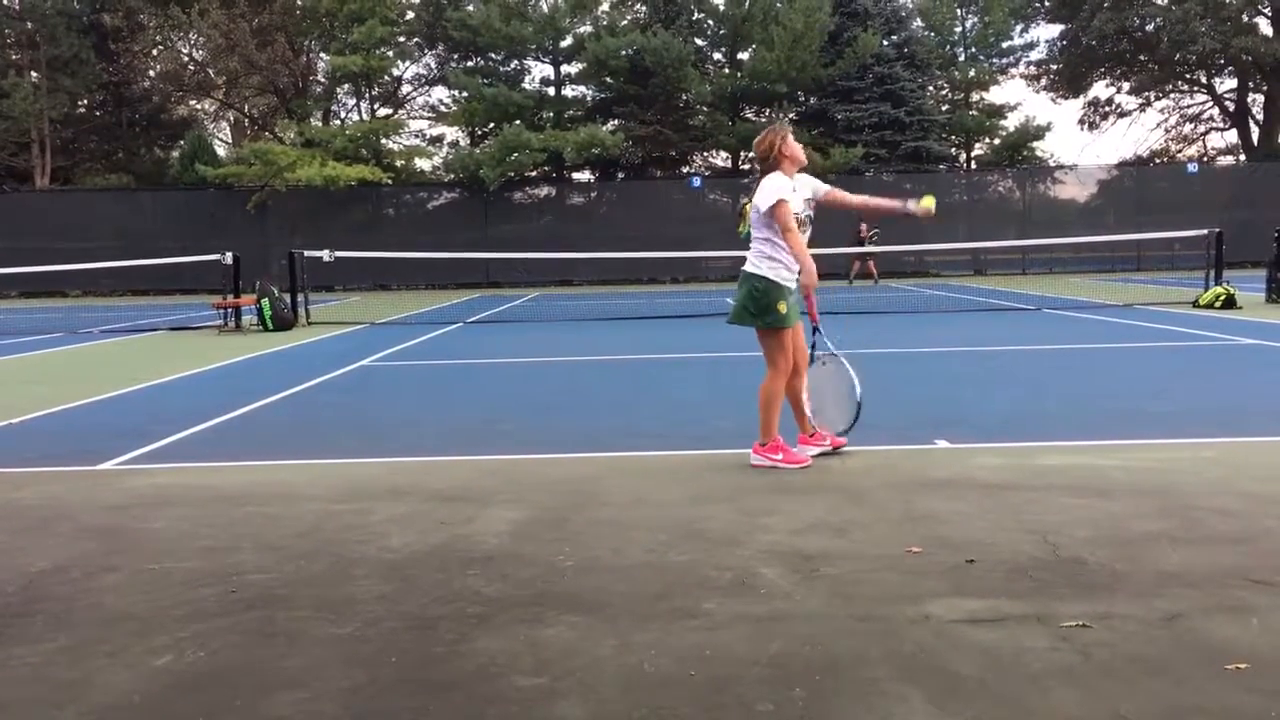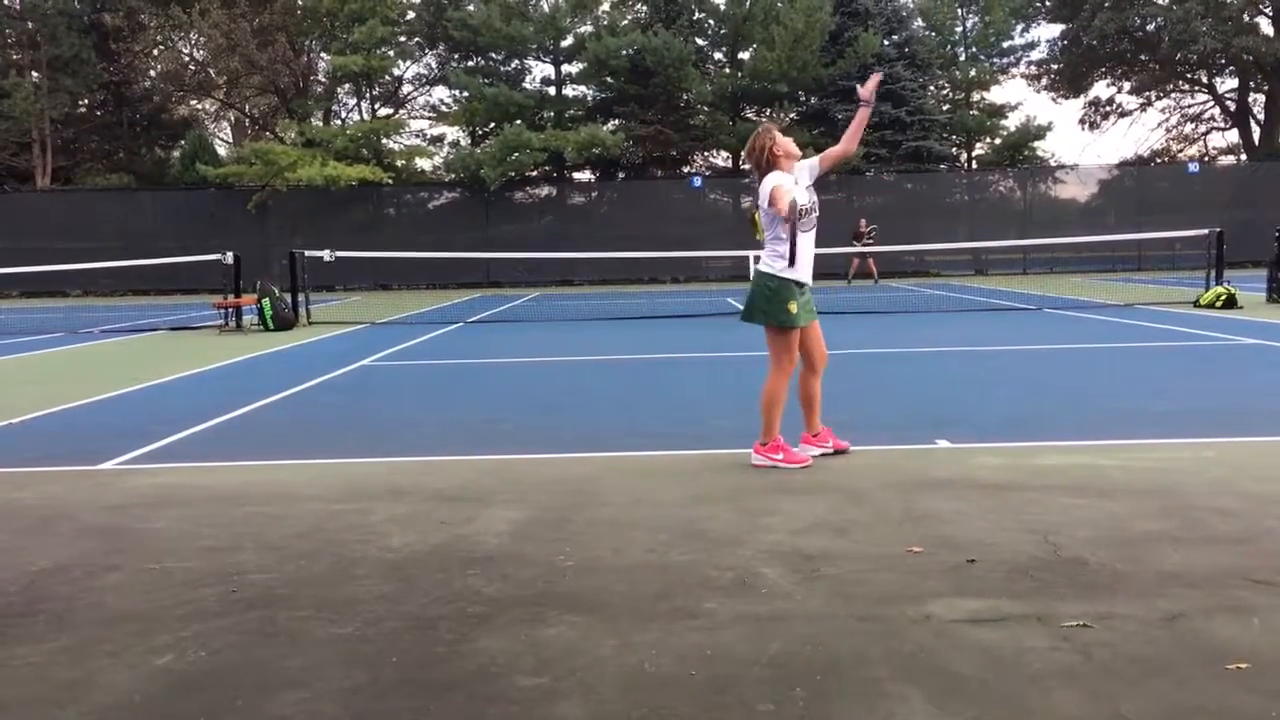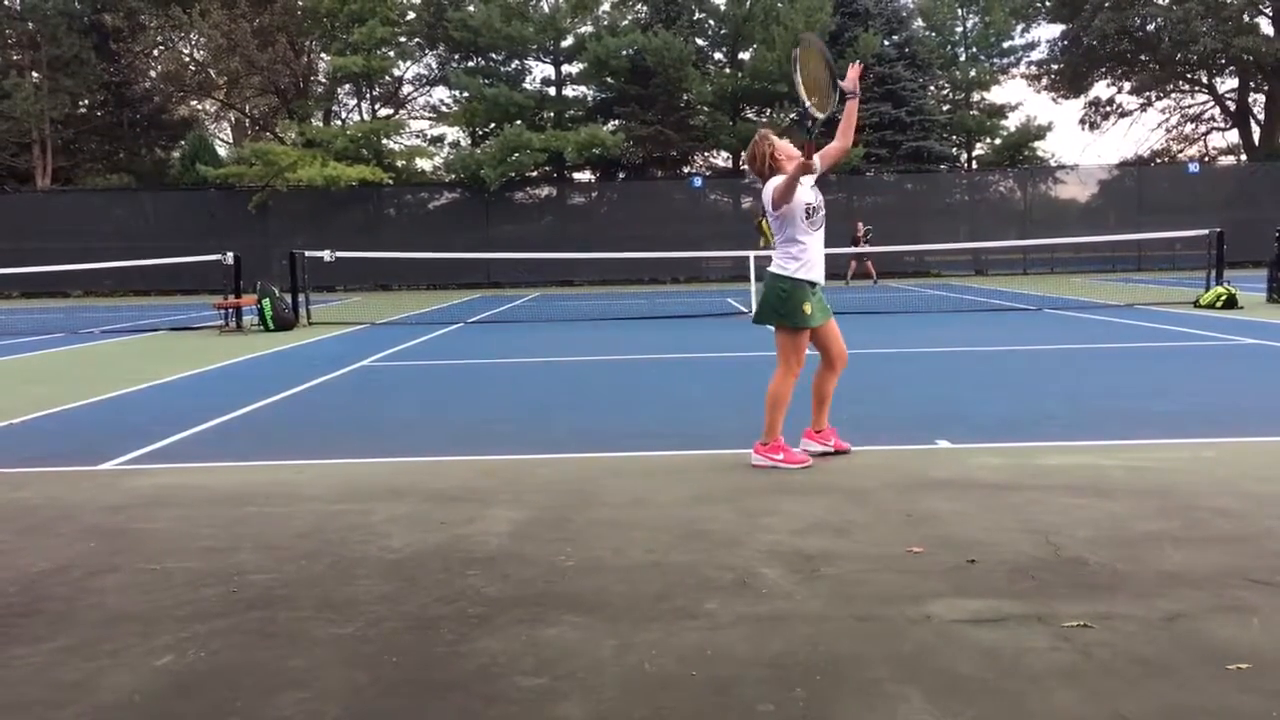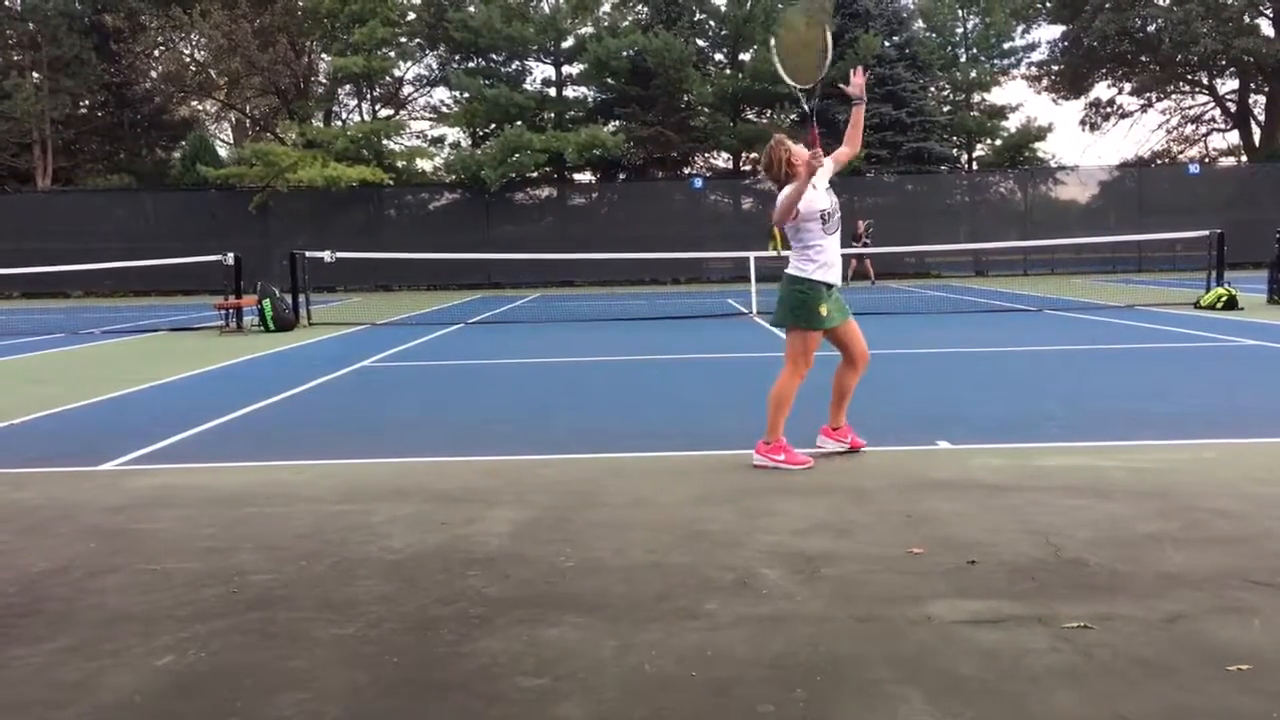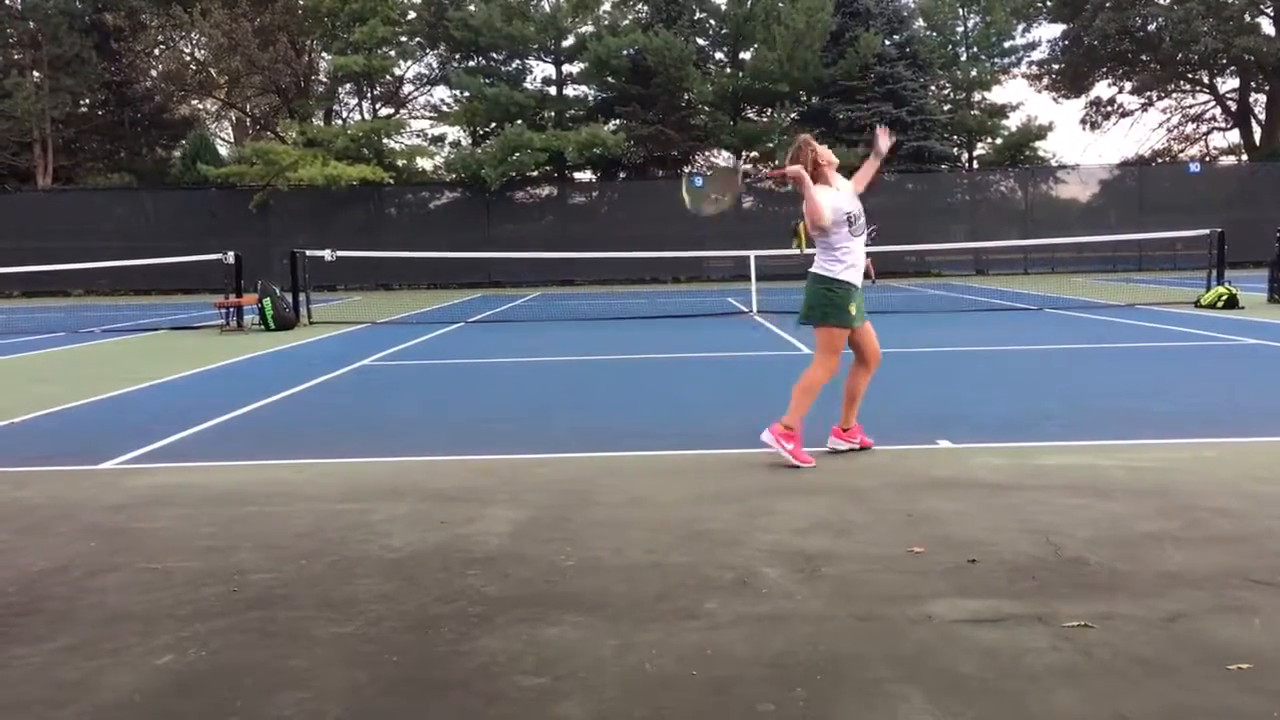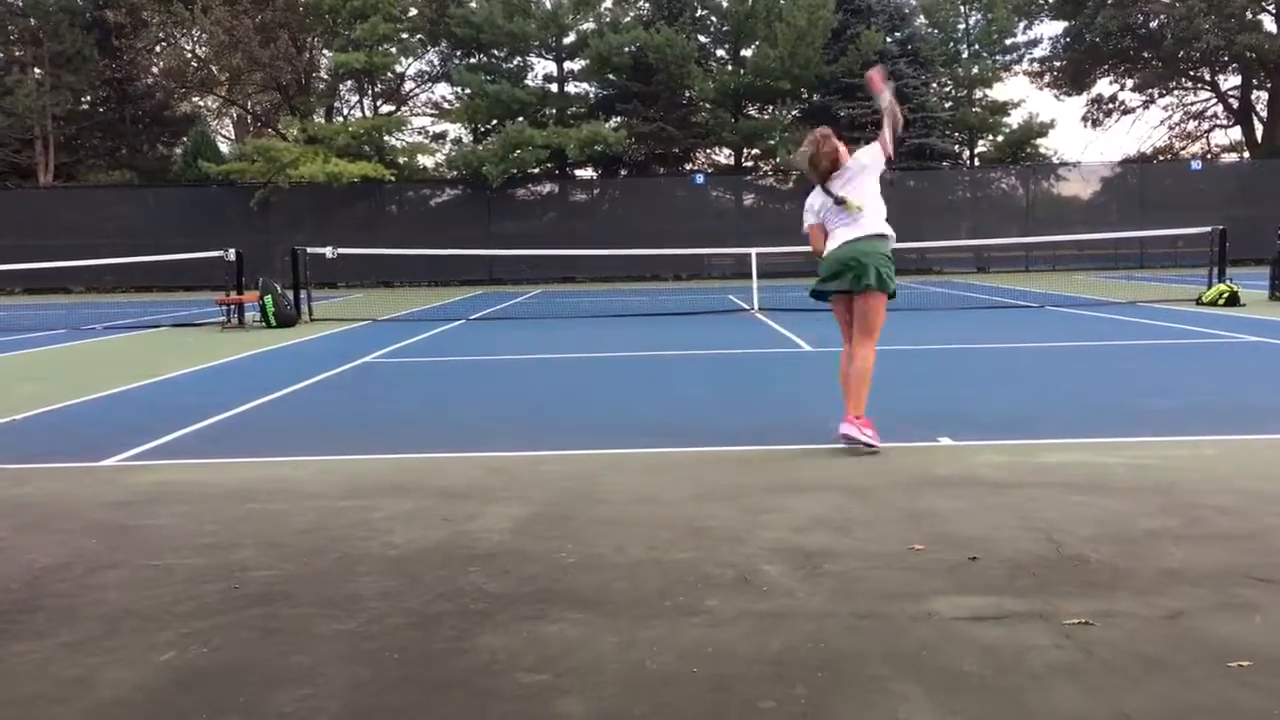
dt=0.2s
person 1, frame 1
left shoulder: (804, 184)
right shoulder: (773, 184)
left elbow: (853, 200)
right elbow: (789, 232)
left wrist: (901, 205)
right wrist: (806, 267)
left hip: (784, 286)
right hip: (765, 283)
left knee: (799, 364)
right knee: (781, 367)
left ankle: (810, 435)
right ankle: (767, 446)
person 1, frame 2
left shoulder: (802, 172)
right shoulder: (776, 181)
left elbow: (845, 146)
right elbow: (780, 203)
left wrist: (865, 105)
right wrist: (786, 213)
left hip: (798, 284)
right hip: (778, 283)
left knee: (816, 360)
right knee: (784, 366)
left ankle: (814, 435)
right ankle: (767, 446)
person 1, frame 3
left shoulder: (803, 171)
right shoulder: (777, 185)
left elbow: (843, 143)
right elbow: (785, 194)
left wrist: (852, 96)
right wrist: (797, 175)
left hip: (810, 285)
right hip: (790, 284)
left knee: (836, 357)
right knee: (790, 367)
left ankle: (818, 432)
right ankle: (768, 446)
person 1, frame 4
left shoulder: (820, 175)
right shoulder: (793, 193)
left elbow: (851, 147)
right elbow: (782, 217)
left wrist: (858, 101)
right wrist: (804, 181)
left hip: (826, 288)
right hip: (807, 286)
left knee: (858, 356)
right knee: (797, 367)
left ankle: (835, 429)
right ankle: (770, 446)
person 1, frame 5
left shoulder: (841, 188)
right shoulder: (822, 196)
left elbow: (860, 181)
right elbow: (816, 221)
left wrist: (878, 152)
right wrist: (806, 182)
left hip: (847, 286)
right hip: (833, 286)
left knee: (869, 357)
right knee: (824, 364)
left ankle: (845, 430)
right ankle: (784, 430)
person 1, frame 6
left shoulder: (814, 198)
right shoulder: (861, 163)
left elbow: (818, 247)
right elbow: (892, 127)
right wrist: (882, 93)
left hip: (837, 261)
right hip: (869, 254)
left knee: (853, 342)
right knee: (865, 343)
left ankle: (851, 416)
right ankle: (856, 419)
